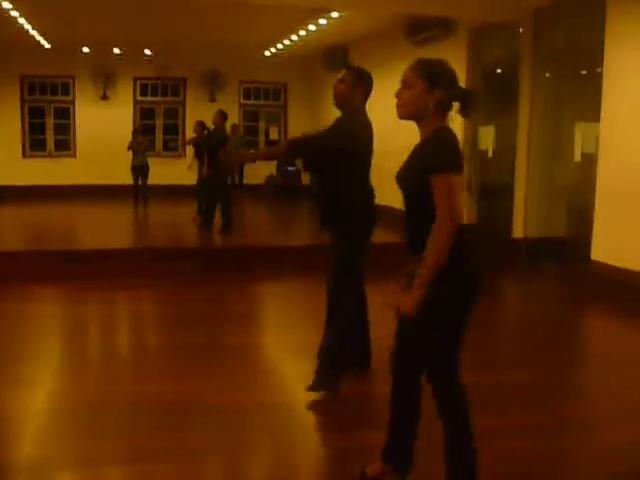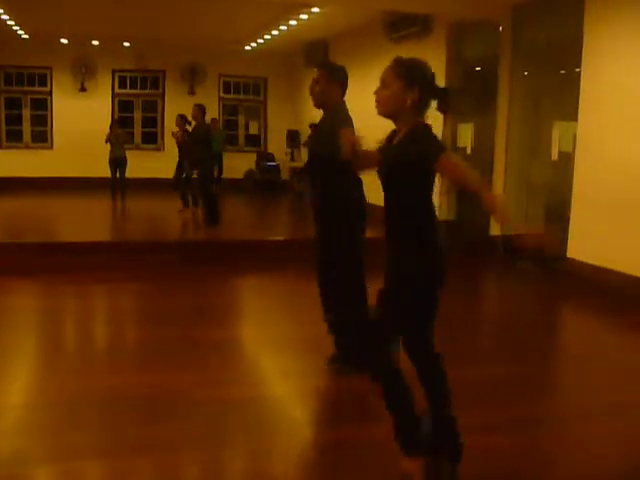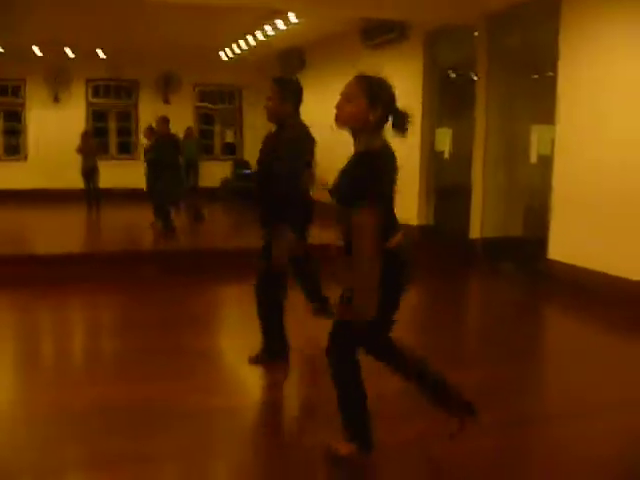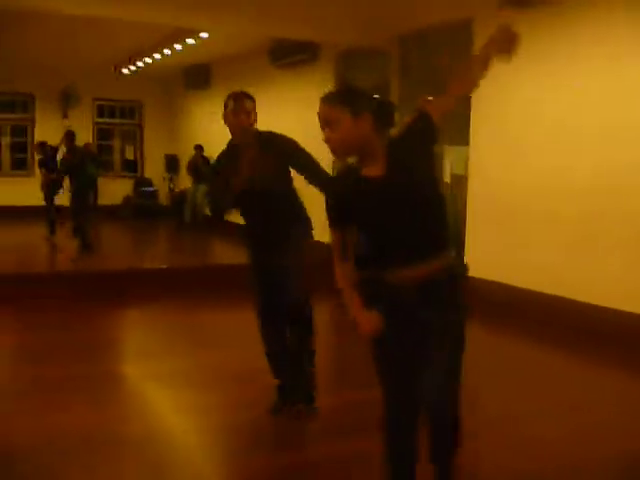
dt=1s
person 1, frame 1
left shoulder: (441, 145)
right shoulder: (427, 144)
left elbow: (448, 222)
left wrist: (420, 287)
left hip: (444, 278)
right hip: (429, 273)
left knee: (442, 375)
right knee: (405, 365)
person 1, frame 2
left shoulder: (420, 140)
right shoulder: (398, 138)
left elbow: (470, 179)
right elbow: (367, 163)
left wrist: (510, 223)
right wrist: (353, 150)
left hip: (418, 262)
right hip: (407, 259)
left knee: (377, 351)
right knee: (421, 350)
right ankle: (444, 444)
person 1, frame 3
left shoulder: (366, 165)
right shoulder: (374, 154)
left elbow: (366, 235)
left wrist: (365, 295)
left hip: (381, 268)
right hip: (387, 261)
left knee: (340, 347)
right knee: (376, 343)
left ankle: (358, 436)
right ankle: (453, 402)
person 1, frame 4
left shoulder: (413, 142)
right shoulder: (344, 191)
left elbow: (458, 89)
right elbow: (341, 259)
left wrist: (493, 45)
right wrist: (357, 308)
left hip: (441, 292)
right hip: (387, 300)
left knee: (436, 397)
right knee: (399, 407)
person 2, frame 1
left shoulder: (352, 127)
right shoulder: (352, 124)
left elbow: (304, 147)
right elbow: (317, 157)
left wrist: (251, 156)
left hip: (352, 217)
right hip: (349, 215)
left knee: (342, 291)
right knee: (350, 287)
left ankle: (330, 371)
right ankle: (357, 355)
person 2, frame 2
left shoulder: (336, 121)
right shoulder: (333, 119)
left hip: (341, 213)
right hip: (335, 212)
left knee: (343, 280)
right knee: (337, 279)
left ankle: (353, 353)
right ankle: (350, 348)
person 2, frame 3
left shoulder: (292, 137)
right shoulder: (292, 134)
left elbow: (288, 184)
left hip: (286, 222)
right hip: (284, 219)
left knee: (269, 282)
left ankle: (274, 346)
person 2, frame 4
left shoulder: (278, 144)
right shoulder: (224, 164)
left elbow: (315, 172)
right elbow: (217, 209)
right wrist: (239, 182)
left hip: (294, 232)
right hip: (261, 242)
left knee: (294, 301)
right knee: (269, 320)
right ankle: (289, 389)
